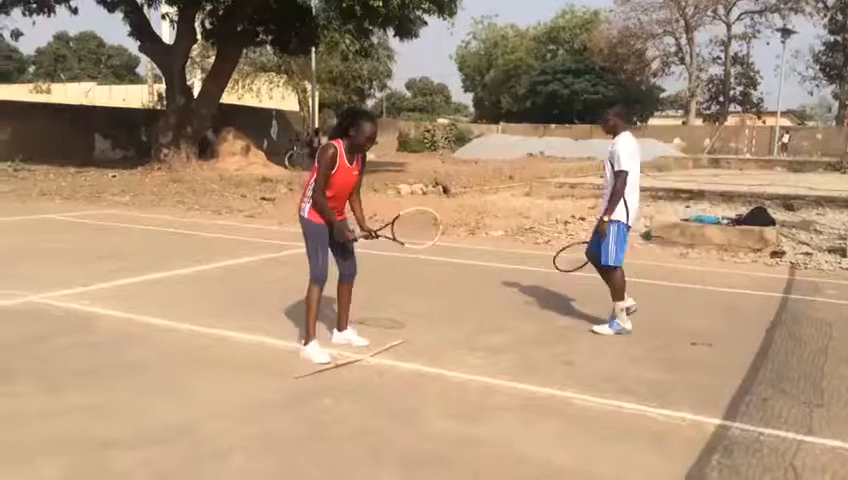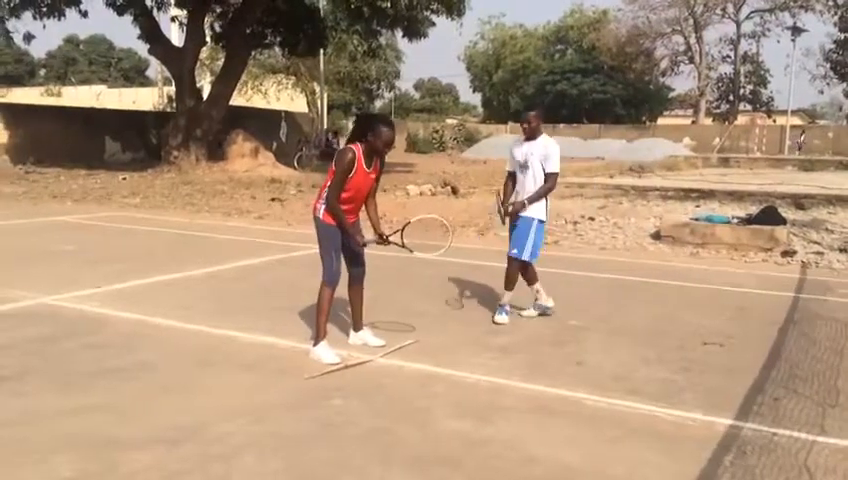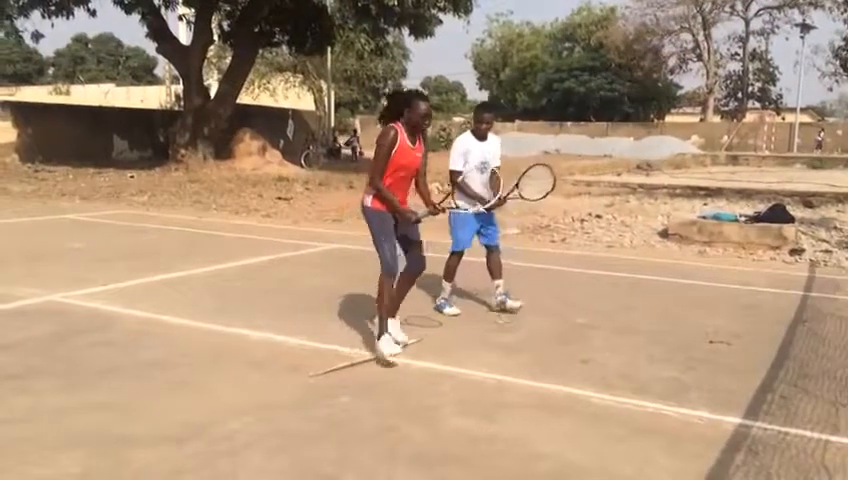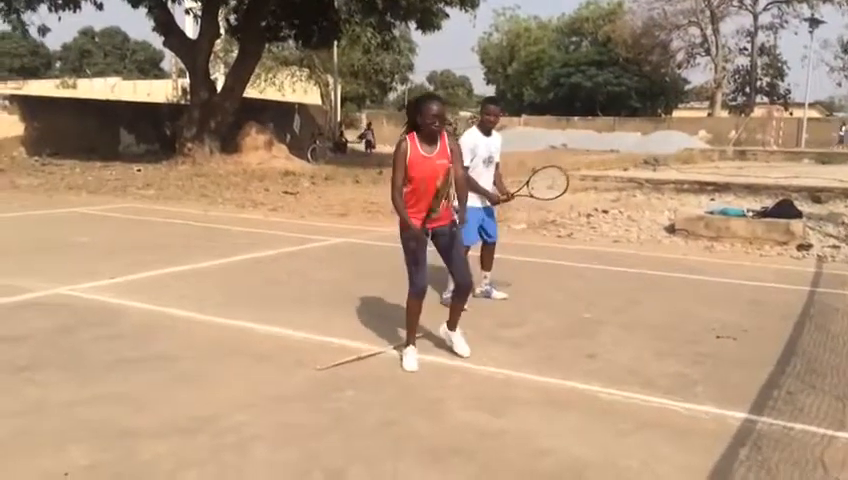
dt=0.7s
person 1, frame 1
left shoulder: (361, 157)
right shoulder: (331, 151)
left elbow: (354, 194)
right elbow: (317, 196)
left wrist: (363, 225)
right wrist: (341, 229)
left hip: (337, 217)
right hip: (314, 215)
left knee: (349, 270)
right knee: (319, 275)
left ankle: (342, 330)
right ankle: (309, 342)
person 1, frame 2
left shoulder: (379, 160)
right shoulder: (349, 156)
left elbow: (370, 197)
right elbow: (331, 199)
left wrist: (377, 229)
right wrist: (352, 233)
left hip: (350, 218)
right hip: (329, 216)
left knee: (358, 272)
right knee: (332, 275)
left ankle: (358, 330)
right ankle: (319, 343)
person 1, frame 3
left shoulder: (420, 138)
right shoulder: (390, 134)
left elbow: (419, 178)
right elbow: (375, 180)
left wrist: (430, 203)
right wrist: (401, 211)
left hip: (400, 207)
right hip: (378, 206)
left knee: (417, 264)
right knee: (390, 266)
left ankle: (391, 317)
right ankle: (383, 335)
person 1, frame 4
left shoulder: (450, 144)
right shoulder: (405, 145)
left elbow: (460, 180)
right elbow: (396, 191)
left wrist: (461, 208)
right wrist: (409, 225)
left hip: (444, 222)
right hip: (413, 224)
left knee: (464, 281)
right knee: (418, 285)
left ankle: (451, 328)
right ankle: (410, 346)
person 2, frame 1
left shoulder: (621, 144)
right shoulder: (626, 142)
left elbow: (620, 185)
left wrist: (605, 216)
left hip: (617, 214)
right hip: (615, 213)
left knee: (612, 263)
right knee: (593, 255)
left ankle: (620, 319)
right ankle: (623, 301)
person 2, frame 2
left shoulder: (549, 146)
right shoulder: (517, 146)
left elbow: (550, 183)
left wrist: (524, 202)
right wrist: (506, 203)
left hip: (534, 212)
right hip: (518, 211)
left knee: (516, 258)
right knee: (522, 259)
left ankle: (504, 305)
right ankle: (543, 301)
person 2, frame 3
left shoulder: (495, 142)
right shoulder: (461, 143)
left elbow: (494, 172)
right elbow: (455, 178)
left wrist: (496, 196)
right wrist: (480, 199)
left hip: (485, 207)
right hip: (463, 208)
left knee: (493, 247)
right knee: (458, 250)
left ankle: (500, 295)
right ankle: (443, 298)
person 2, frame 4
left shoulder: (497, 138)
right shoulder: (469, 138)
right elbow: (462, 174)
left wrist: (502, 189)
right wrist: (487, 193)
left hip: (486, 202)
right hip: (469, 202)
left knee: (490, 241)
right knee: (465, 245)
left ankle: (484, 286)
right ankle: (450, 291)
